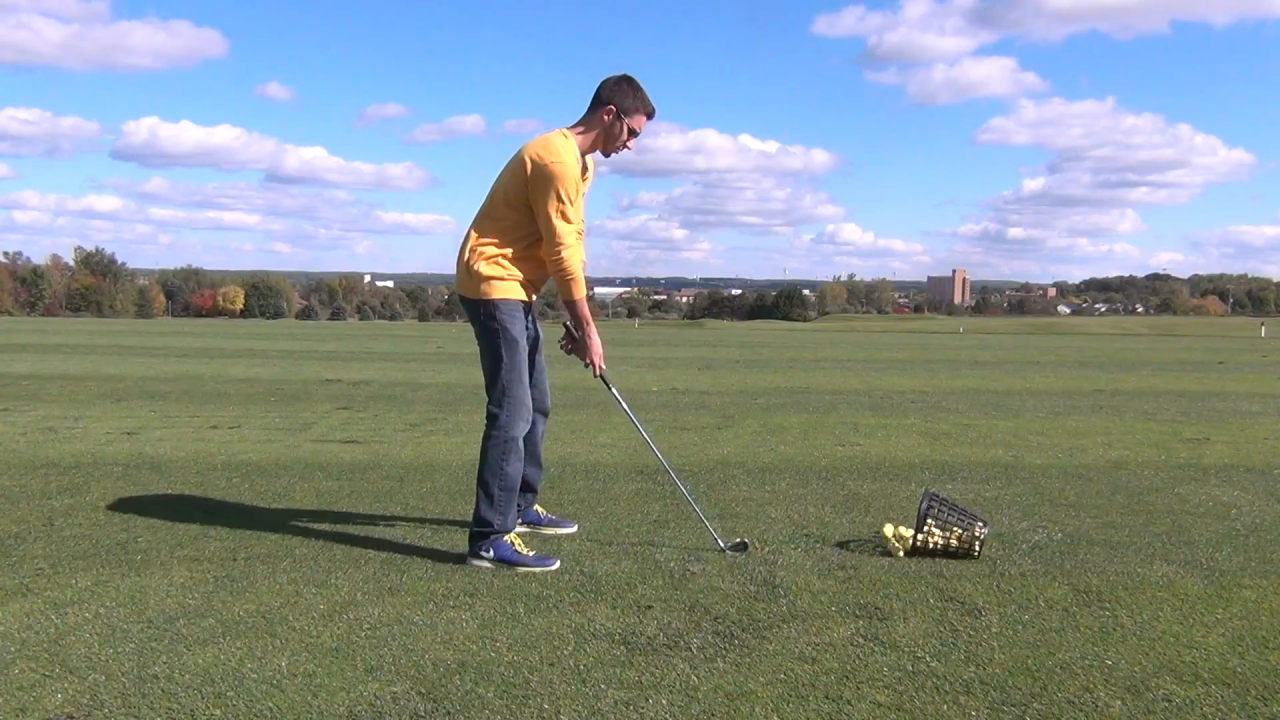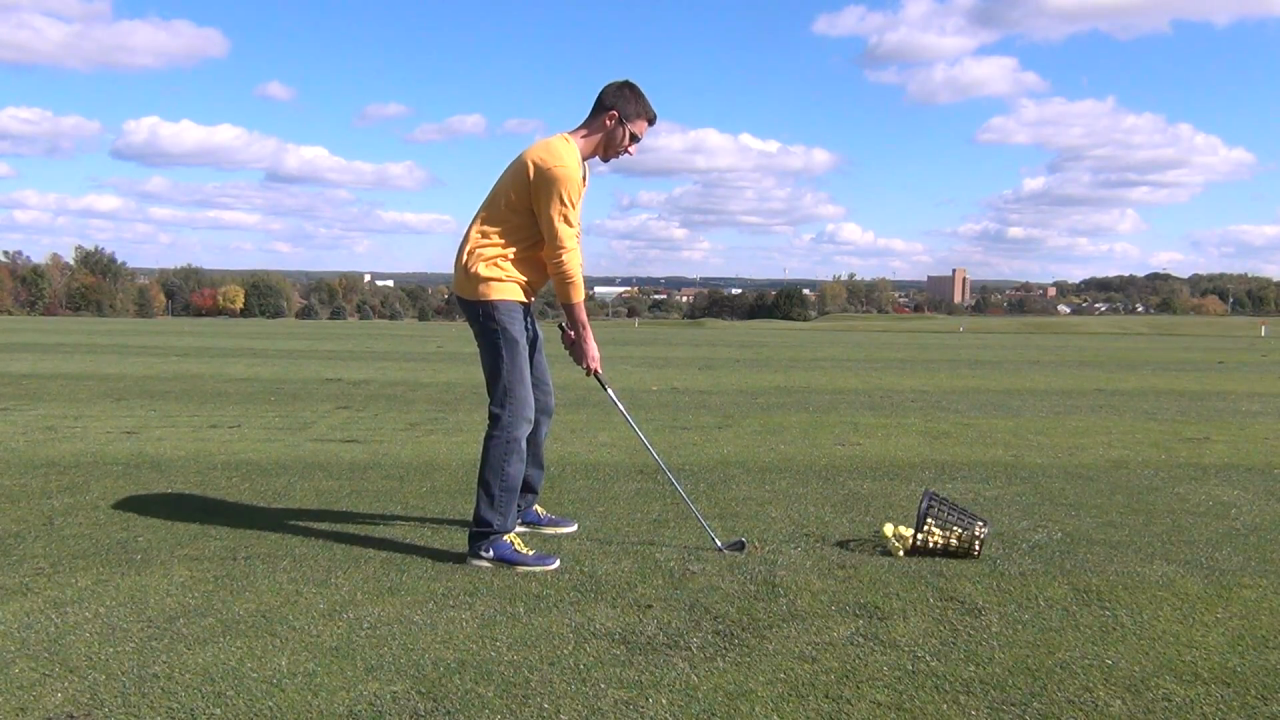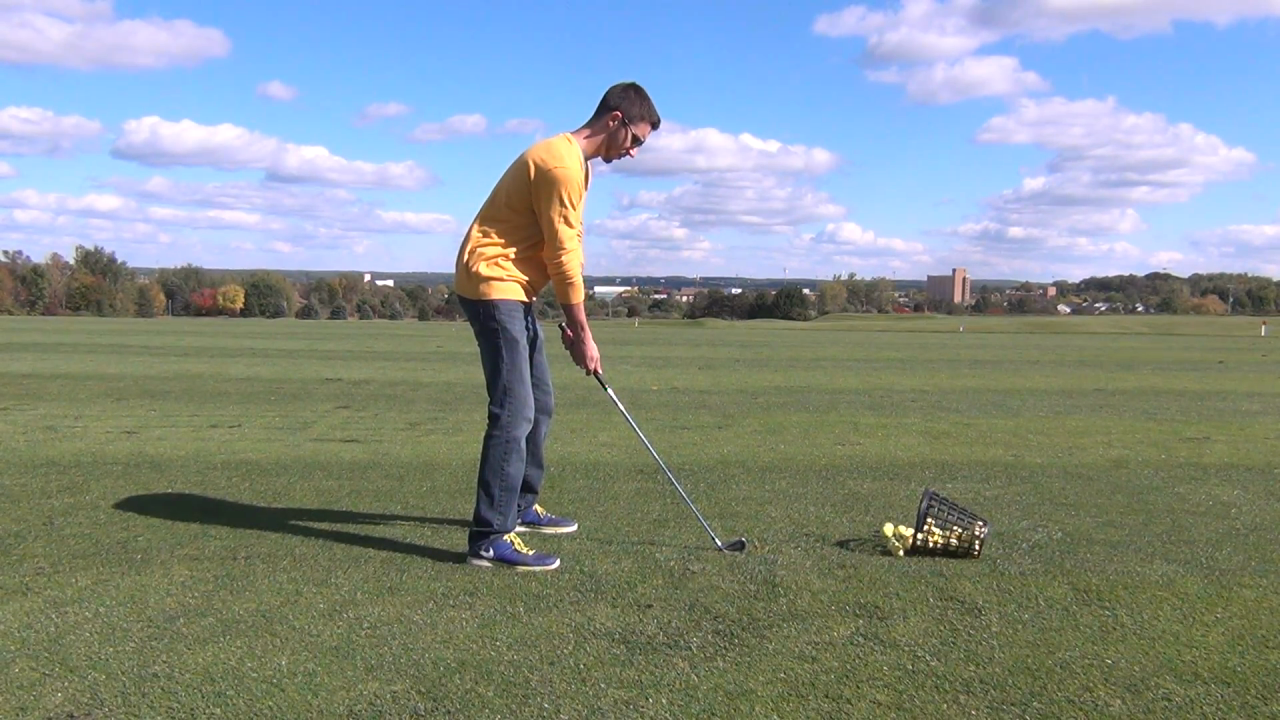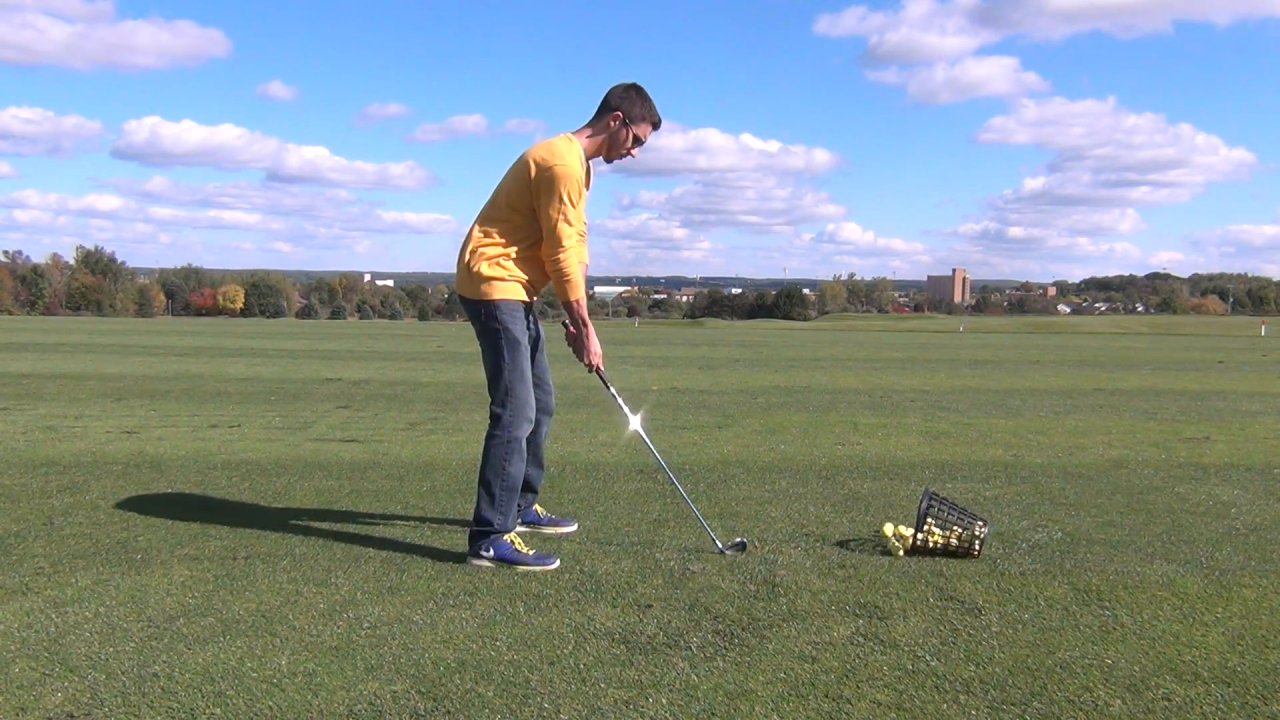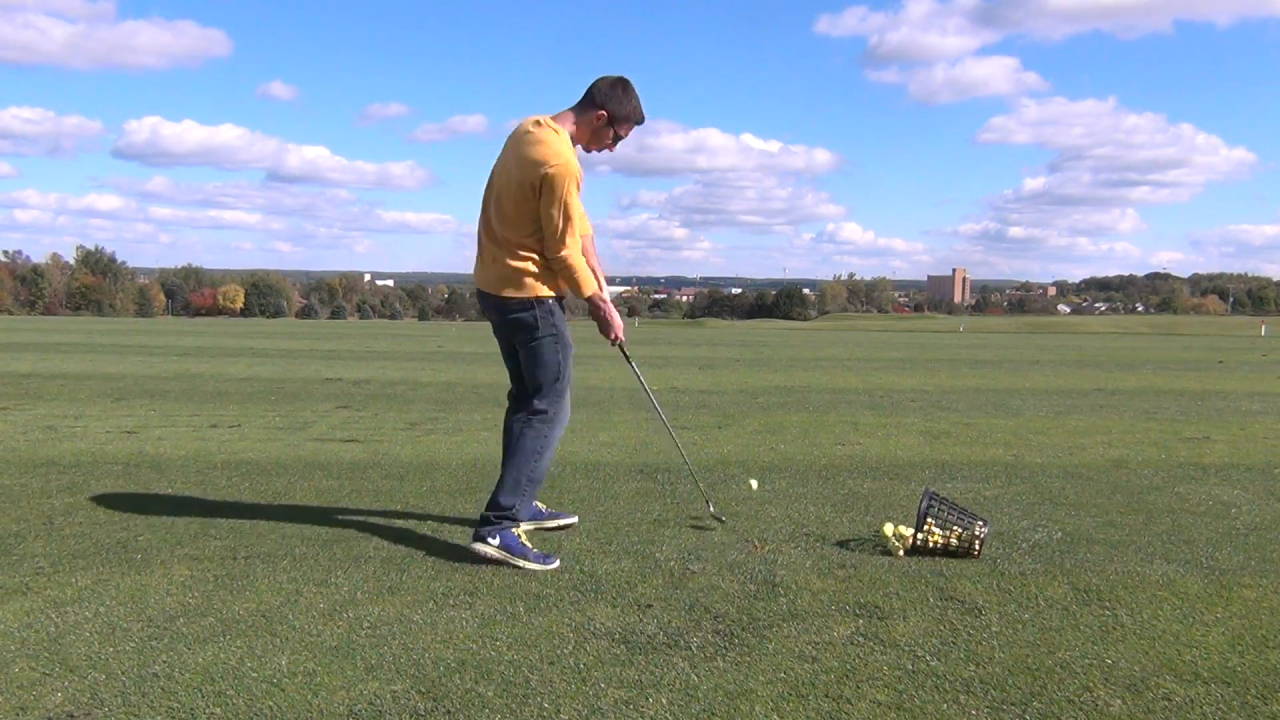
dt=1s
person 1, frame 1
left shoulder: (581, 163)
right shoulder: (556, 159)
left elbow: (572, 245)
right elbow: (561, 253)
left wrist: (578, 323)
right wrist: (588, 330)
left hip: (514, 289)
right hip: (494, 285)
left knee: (536, 405)
right knee: (512, 411)
left ankle: (519, 507)
right ankle: (490, 538)
person 1, frame 2
left shoulder: (574, 163)
right shoulder: (559, 163)
left elbow: (566, 251)
right elbow: (563, 256)
left wrist: (575, 325)
right wrist: (584, 334)
left hip: (511, 289)
right hip: (493, 286)
left knee: (539, 404)
right knee: (515, 412)
left ankle: (520, 506)
right ankle: (491, 538)
person 1, frame 3
left shoulder: (575, 161)
right shoulder: (561, 164)
left elbow: (569, 249)
right elbow: (563, 256)
left wrist: (574, 325)
right wrist: (582, 334)
left hip: (513, 289)
right hip: (494, 285)
left knee: (538, 404)
right knee: (514, 411)
left ankle: (520, 506)
right ankle: (490, 537)
person 1, frame 4
left shoulder: (583, 170)
right shoulder: (562, 162)
left elbow: (575, 247)
right elbow: (561, 256)
left wrist: (580, 320)
right wrist: (585, 329)
left hip: (518, 289)
right hip: (494, 284)
left knee: (539, 402)
right knee: (516, 410)
left ankle: (520, 504)
right ankle: (490, 536)
person 1, frame 5
left shoulder: (528, 130)
right shoulder: (561, 163)
right elbow: (562, 254)
left wrist: (595, 268)
right wrist: (602, 307)
left hip: (497, 287)
right hip: (530, 293)
left knee: (530, 398)
right knee: (547, 407)
left ankle: (518, 502)
right ankle: (497, 526)
